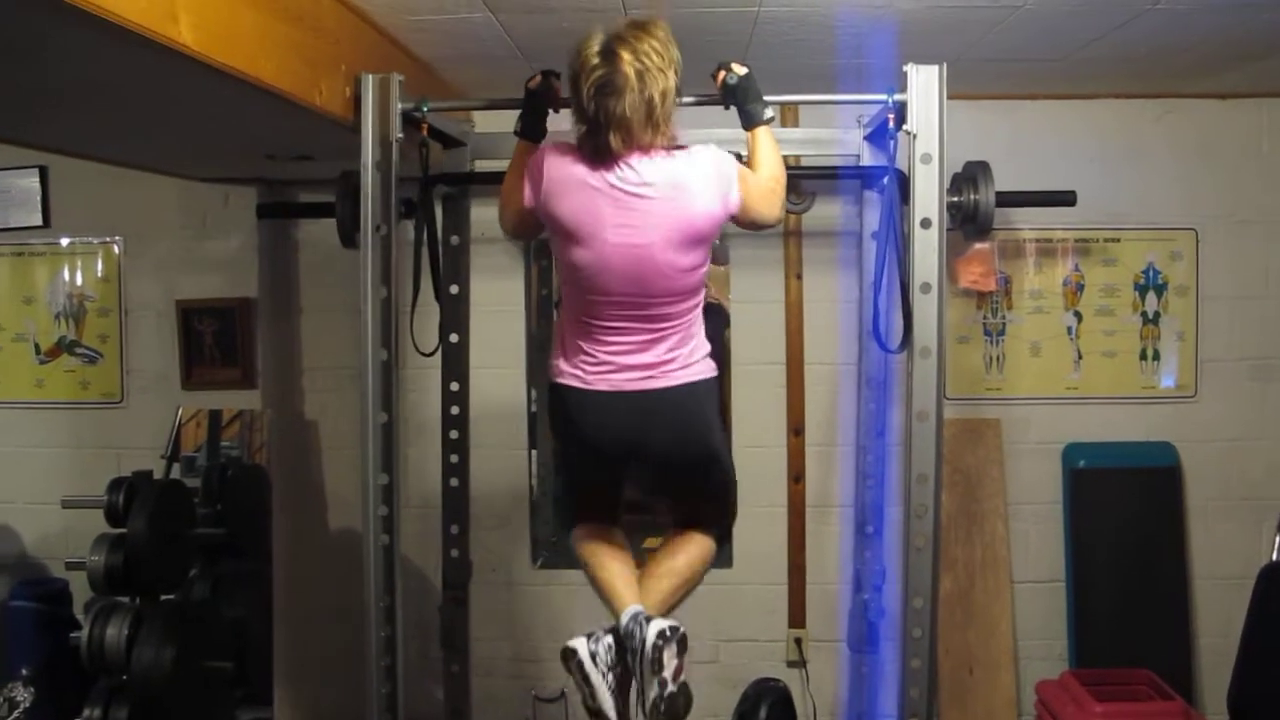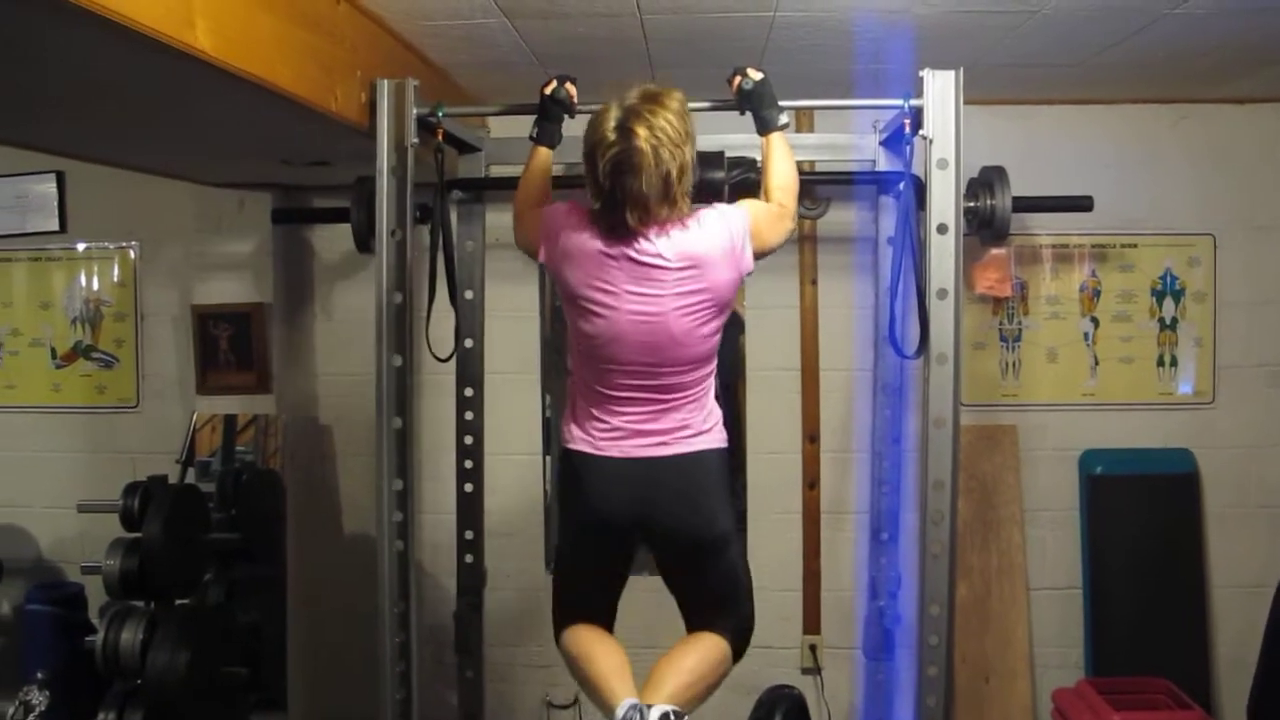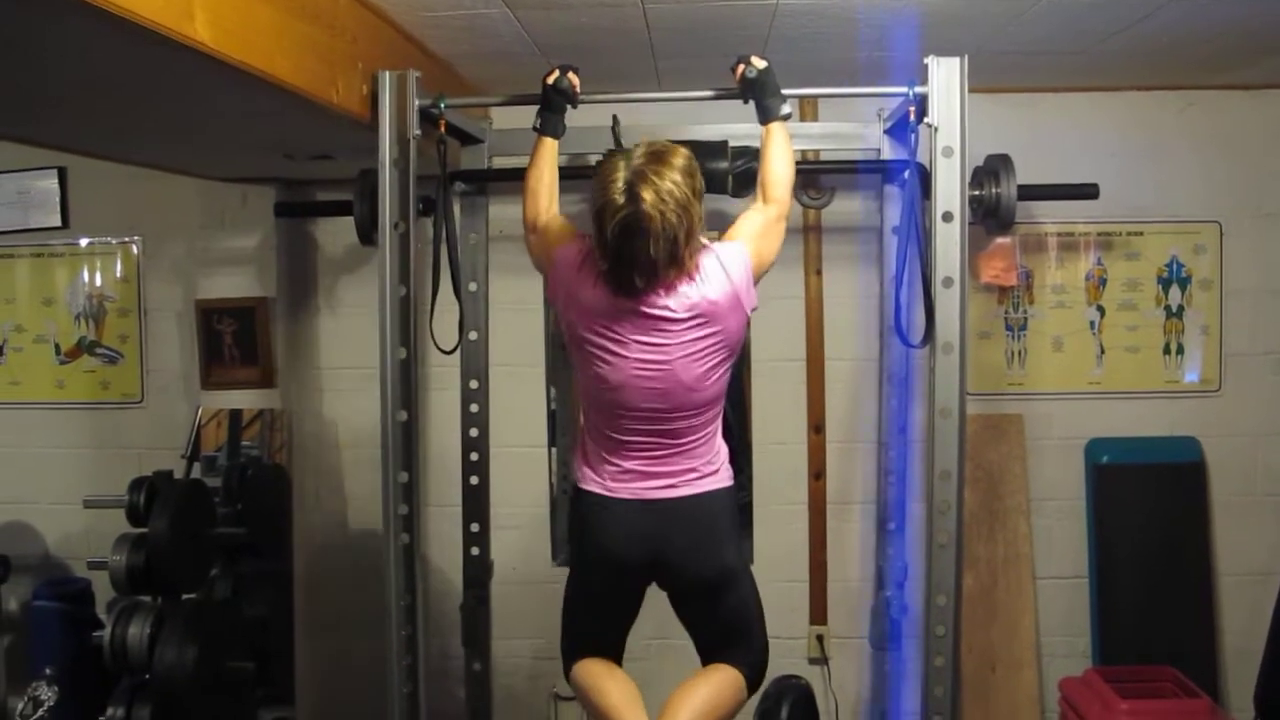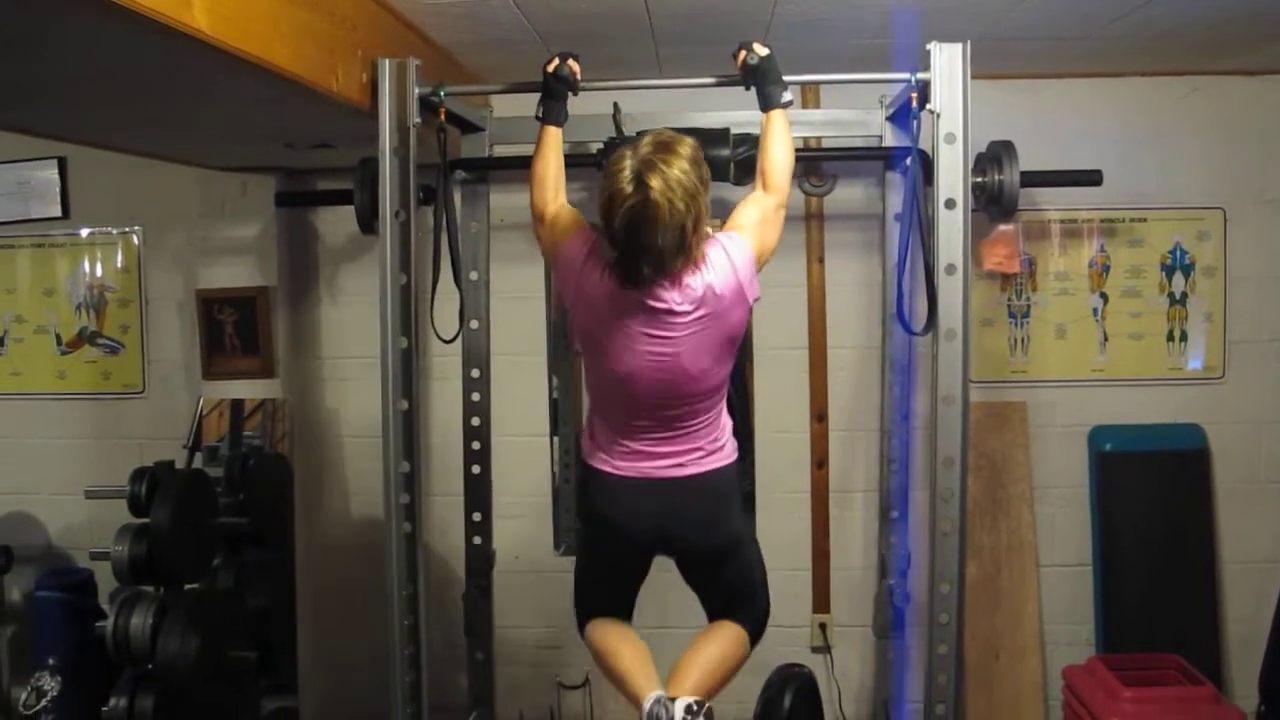
dt=0.4s
person 1, frame 1
left shoulder: (555, 174)
right shoulder: (707, 173)
left elbow: (513, 220)
right elbow: (770, 204)
left wrist: (530, 126)
right wrist: (753, 111)
left hip: (583, 403)
right hip: (681, 401)
left knee: (590, 517)
right knee: (706, 519)
left ankle: (626, 622)
right ankle: (654, 623)
person 1, frame 2
left shoulder: (569, 241)
right shoulder: (719, 240)
left elbow: (525, 214)
right elbow: (782, 208)
left wrist: (546, 128)
right wrist: (768, 117)
left hip: (594, 476)
right hip: (691, 477)
left knee: (579, 621)
right knee: (725, 625)
person 1, frame 3
left shoulder: (577, 287)
right shoulder: (725, 285)
left elbow: (537, 217)
right elbow: (774, 204)
left wrist: (550, 120)
right wrist: (771, 106)
left hip: (605, 516)
right hip: (700, 515)
left knee: (587, 655)
right knee: (741, 657)
person 1, frame 4
left shoulder: (585, 278)
right shoulder: (727, 274)
left elbow: (546, 205)
right elbow: (773, 191)
left wrist: (553, 108)
right wrist: (772, 94)
left hip: (613, 492)
right hip: (707, 491)
left knee: (600, 615)
right knee: (742, 612)
